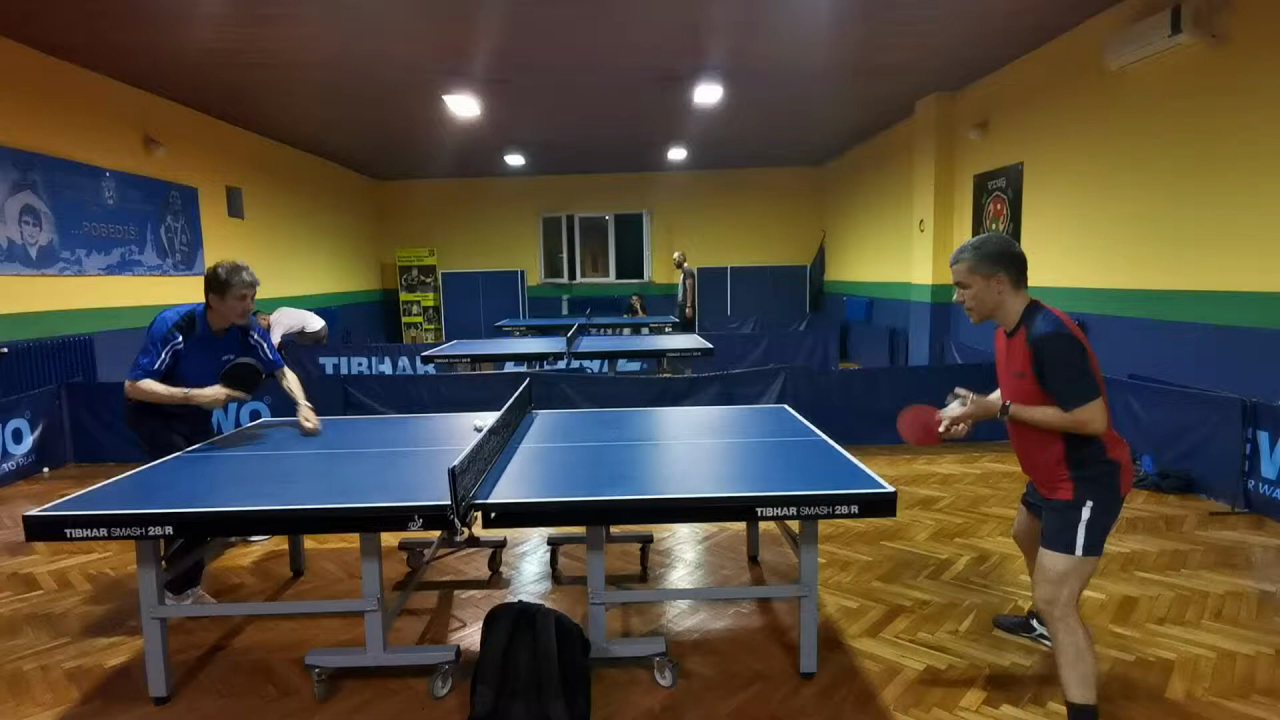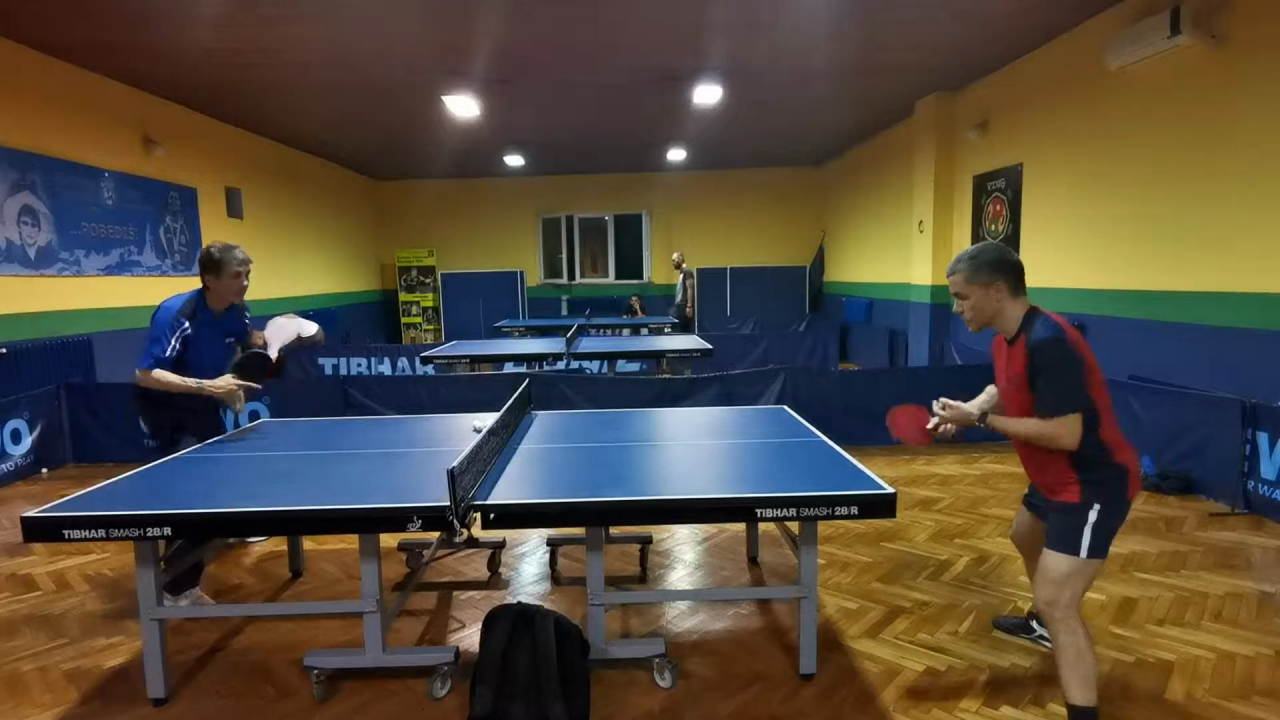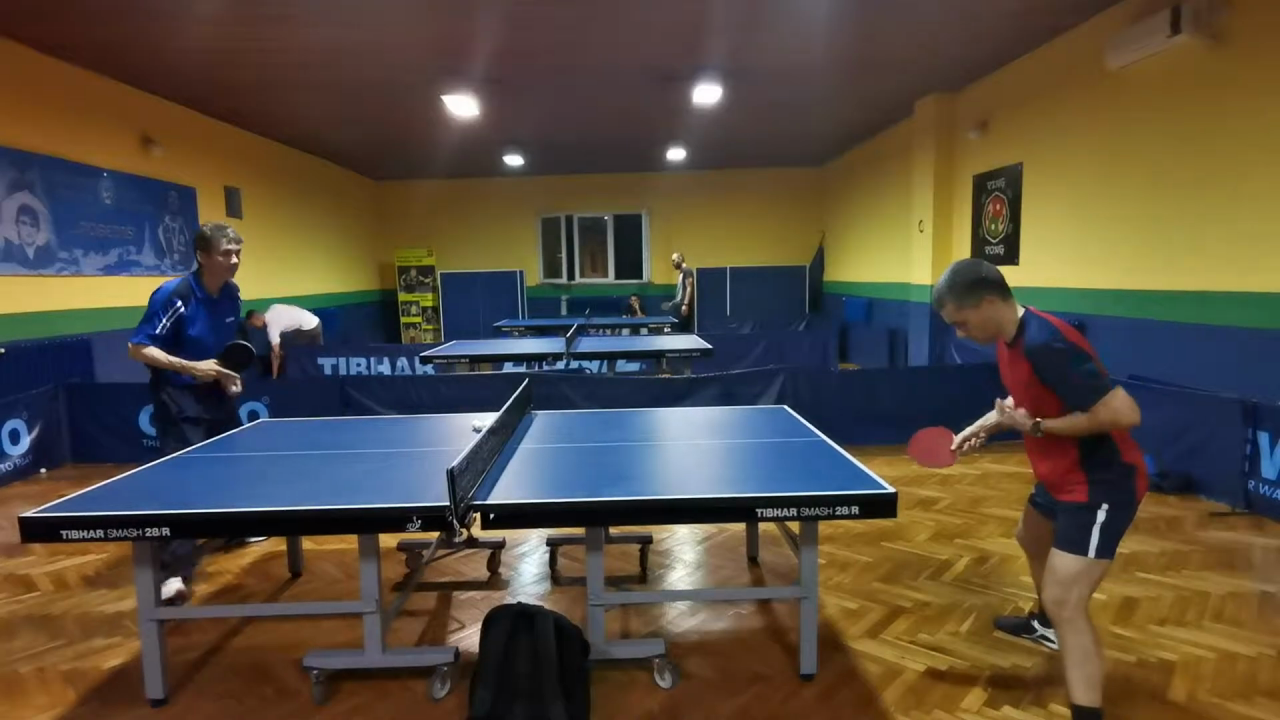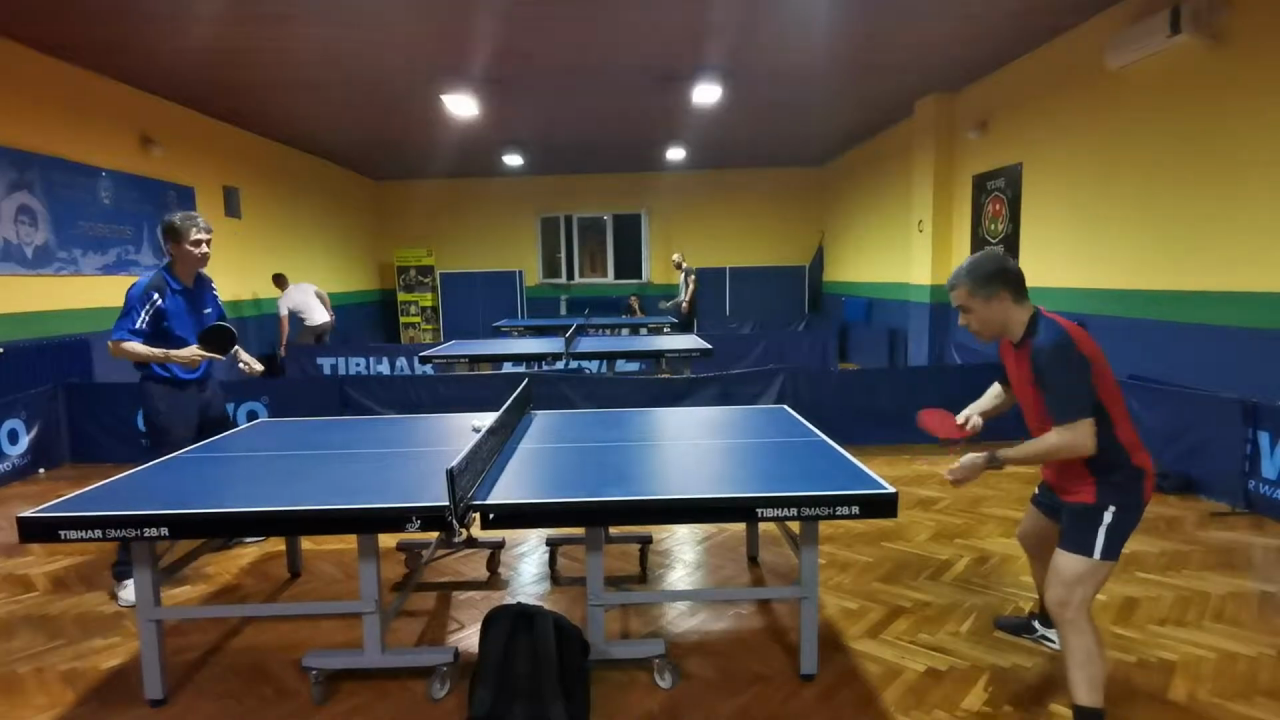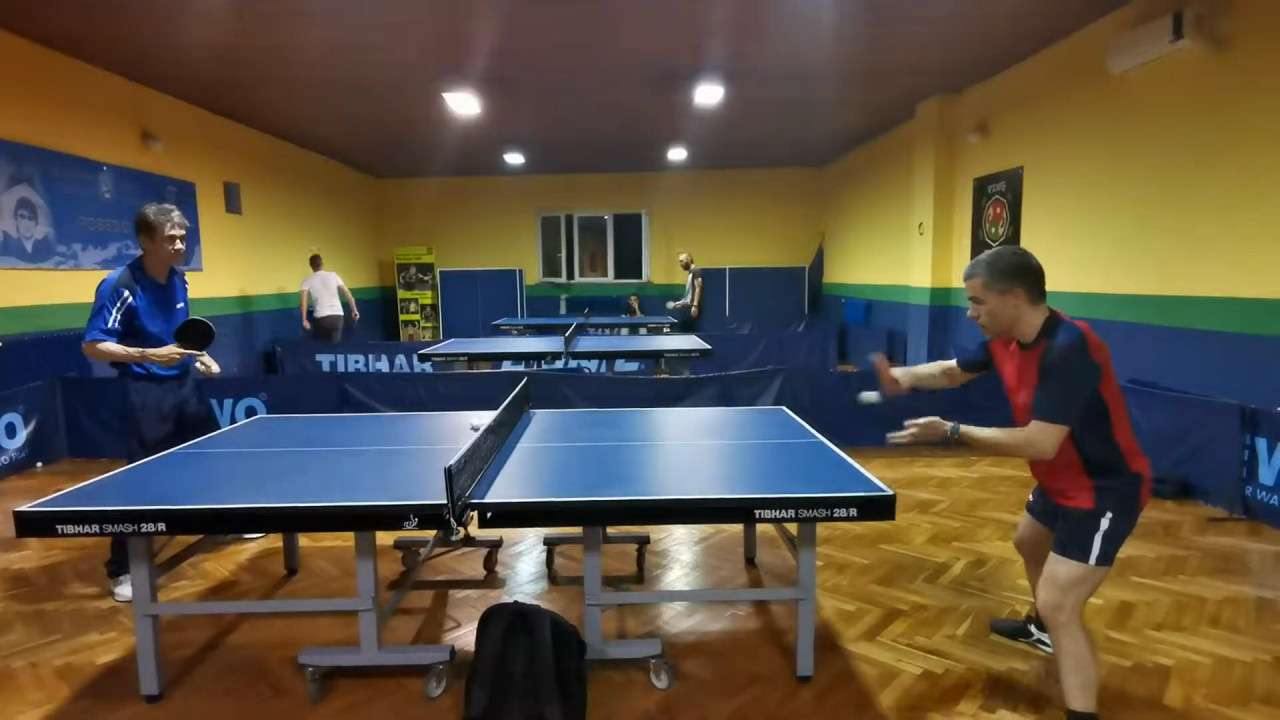
dt=0.3s
person 1, frame 1
left shoulder: (1049, 336)
right shoulder: (1008, 329)
left elbow: (1092, 420)
left wrist: (999, 410)
right wrist: (973, 411)
left hip: (1087, 481)
right hip: (1052, 473)
left knee: (1055, 599)
right knee: (1027, 537)
right ankle: (1041, 622)
person 1, frame 2
left shoulder: (1047, 342)
right shoulder: (1006, 336)
left elbow: (1065, 435)
right elbow: (1007, 391)
left wrist: (982, 418)
right wrist: (964, 412)
left hip: (1094, 483)
right hip: (1056, 477)
left knee: (1057, 600)
right knee: (1026, 538)
right ankle: (1042, 623)
person 1, frame 3
left shoulder: (1043, 343)
right shoulder: (1011, 339)
left elbow: (1123, 412)
left wrist: (1038, 426)
right wrist: (982, 427)
left hip: (1101, 483)
right hip: (1062, 474)
left knee: (1064, 601)
right knee: (1031, 538)
right ankle: (1043, 624)
person 1, frame 4
left shoulder: (1052, 346)
right shoulder: (1014, 339)
left elbow: (1076, 442)
right elbow: (1010, 385)
left wrist: (990, 461)
right wrist: (978, 408)
left hip: (1109, 485)
right hip: (1068, 477)
left knee: (1068, 601)
right knee: (1033, 538)
right ankle: (1045, 623)
person 1, frame 5
left shoulder: (1068, 348)
right shoulder: (1005, 339)
left elbow: (1040, 443)
right elbow: (955, 370)
left wrist: (950, 432)
right wrist: (906, 375)
left hip: (1105, 489)
right hip: (1058, 482)
left knee: (1059, 604)
right knee: (1030, 543)
right ankle: (1041, 627)
person 2, frame 1
left shoulder: (247, 330)
right shoulder: (172, 325)
left elbow: (281, 371)
right elbow: (133, 387)
left wrist: (302, 405)
right wrist: (194, 396)
left hip: (196, 415)
right hip: (154, 415)
right ankle: (181, 588)
person 2, frame 2
left shoulder: (237, 311)
right shoulder: (176, 313)
right elbow: (145, 375)
left wrist: (235, 390)
right wrist: (207, 387)
left hip: (204, 409)
right hip: (166, 409)
right ankle: (179, 589)
person 2, frame 3
left shoulder: (231, 293)
right shoulder: (172, 295)
right elbow: (137, 348)
left wrist: (230, 373)
right wrist: (189, 368)
left hip: (216, 393)
right hip: (179, 396)
right ankle: (172, 574)
person 2, frame 4
left shoulder: (206, 286)
right shoulder: (148, 290)
right elbow: (118, 345)
left wrist: (241, 355)
right wrist: (171, 356)
left hip: (204, 386)
right hip: (166, 393)
right ankle: (127, 571)
person 2, frame 5
left shoulder: (178, 279)
right shoulder: (119, 286)
right elbow: (92, 345)
left wrist: (199, 354)
right wrist: (149, 355)
left hip: (185, 383)
right hip: (146, 391)
right ankle: (122, 569)
